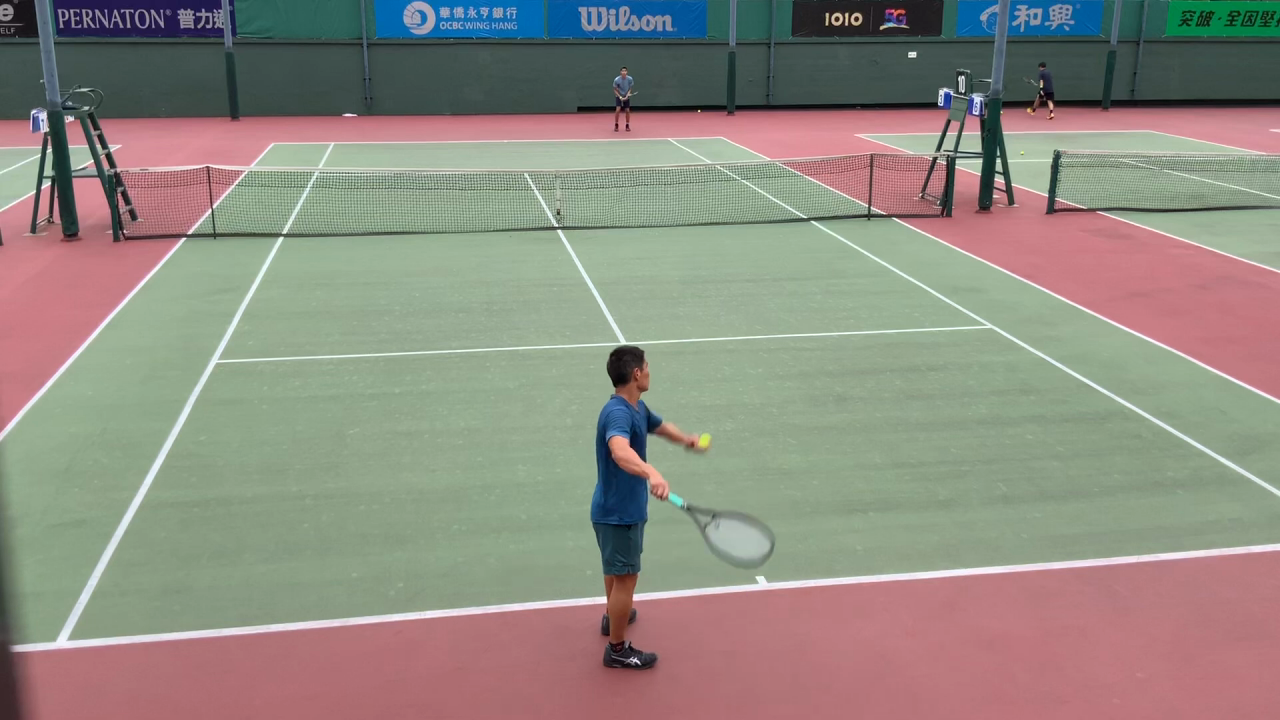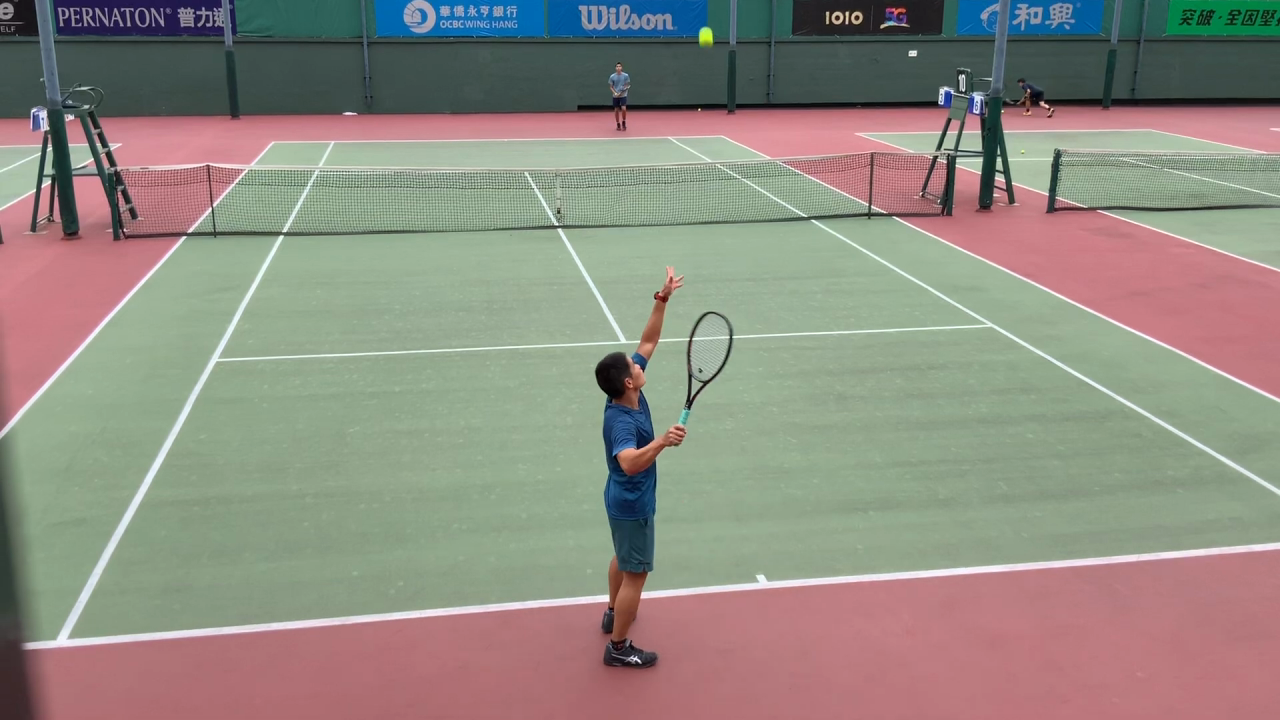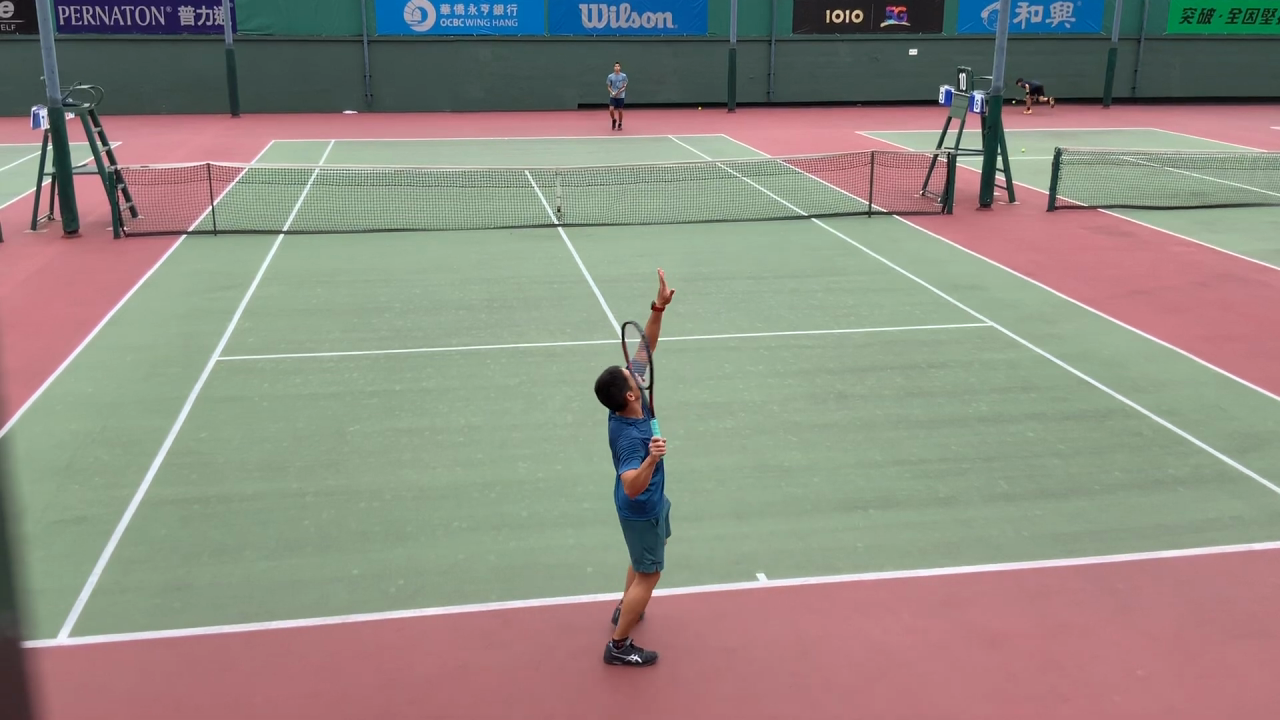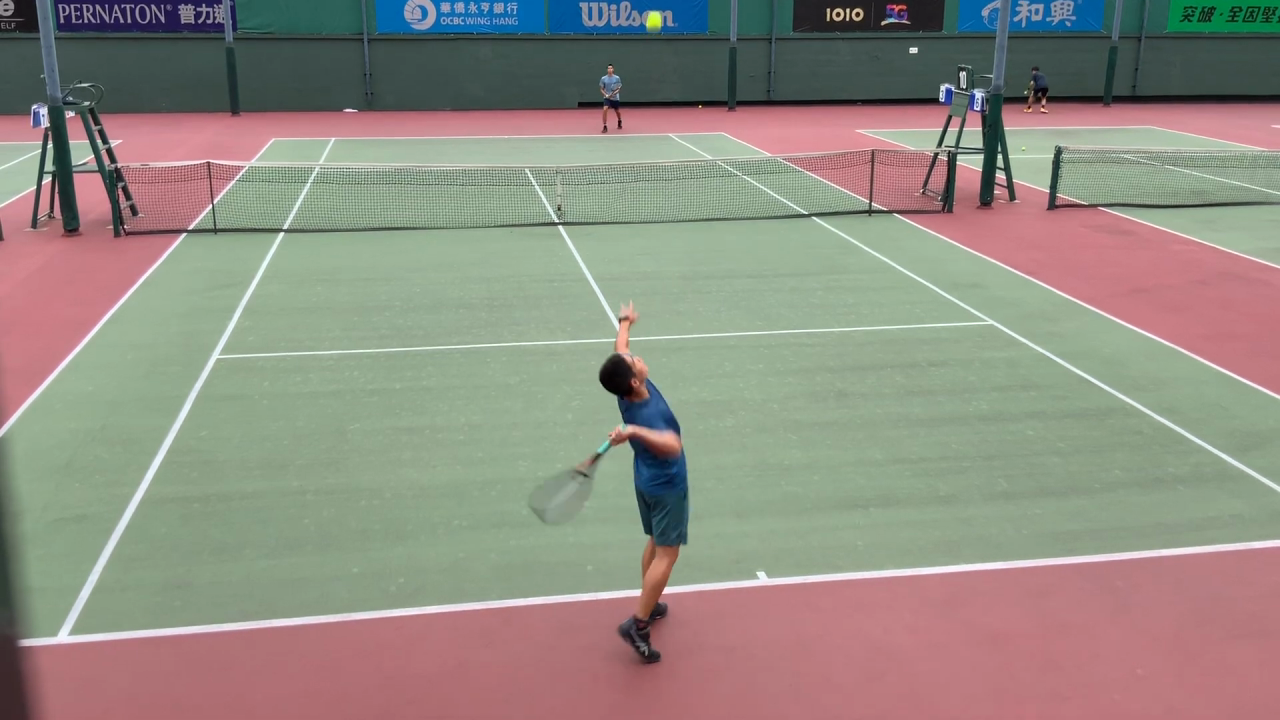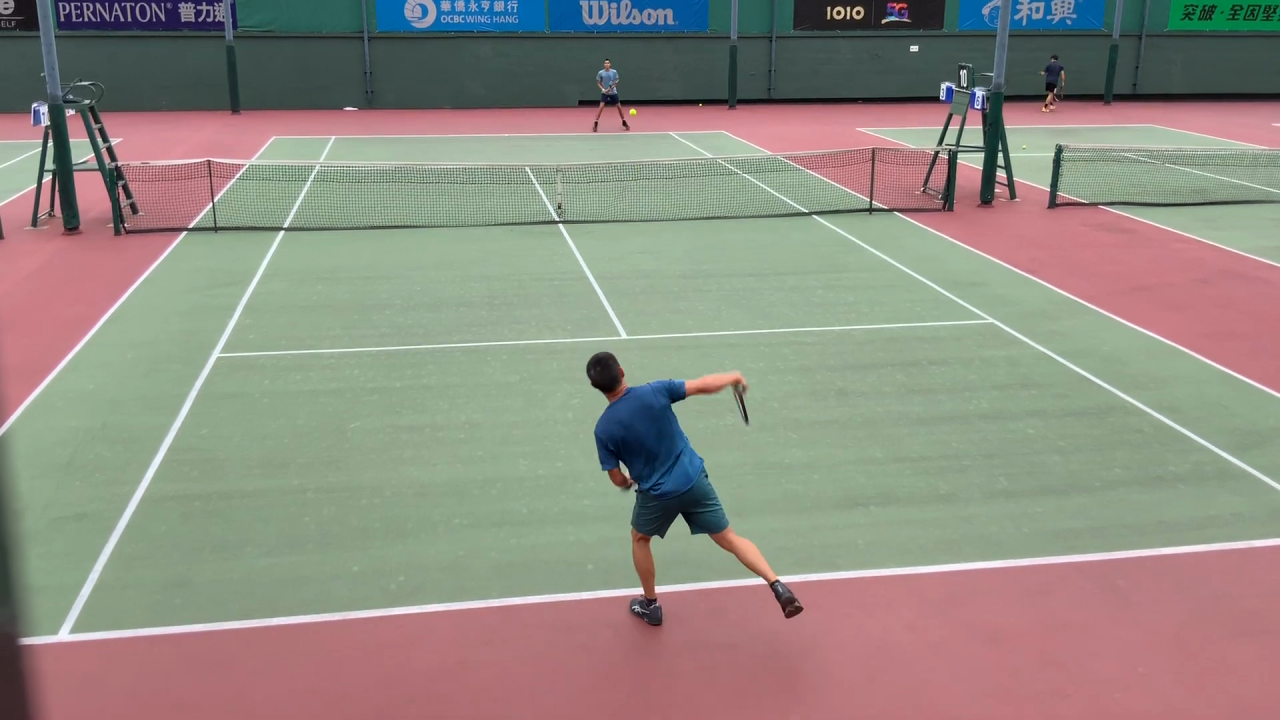
dt=0.4s
person 1, frame 1
left shoulder: (637, 407)
right shoulder: (616, 413)
left elbow: (660, 426)
right elbow: (620, 452)
left wrist: (687, 440)
right wrist: (651, 473)
left hip: (624, 507)
right hip: (617, 513)
left knee: (617, 571)
right knee: (625, 578)
left ankle: (614, 617)
right ankle: (617, 649)
person 1, frame 2
left shoulder: (630, 394)
right shoulder: (620, 422)
left elbow: (648, 341)
right elbow: (630, 464)
left wrist: (662, 298)
right wrist: (662, 441)
left hip: (628, 500)
right hip: (632, 506)
left knee: (623, 560)
right knee: (635, 575)
left ankle: (613, 613)
right ankle: (618, 647)
person 1, frame 3
left shoulder: (625, 398)
right shoulder: (629, 436)
left elbow: (646, 348)
right elbow: (632, 488)
left wrist: (659, 307)
right wrist: (652, 460)
left hip: (650, 502)
right hip: (642, 508)
left knee: (646, 557)
right knee: (648, 575)
left ankle: (624, 609)
right ankle: (619, 645)
person 1, frame 4
left shoulder: (628, 389)
right shoulder: (647, 413)
left elbow: (620, 350)
right elbow: (673, 448)
left wrist: (625, 322)
right wrist: (636, 431)
left hip: (653, 481)
right hip: (665, 485)
left knee: (658, 541)
right knee: (667, 553)
left ankle: (649, 606)
right ankle: (637, 623)
person 1, frame 5
left shoulder: (604, 429)
right shoulder: (652, 393)
left elbow: (616, 478)
right elbow: (702, 385)
left wrist: (629, 483)
right wrist: (733, 377)
left hip: (655, 494)
right hip: (692, 481)
left knee: (640, 538)
right knee: (730, 539)
left ankle: (650, 605)
right ankle: (777, 587)
